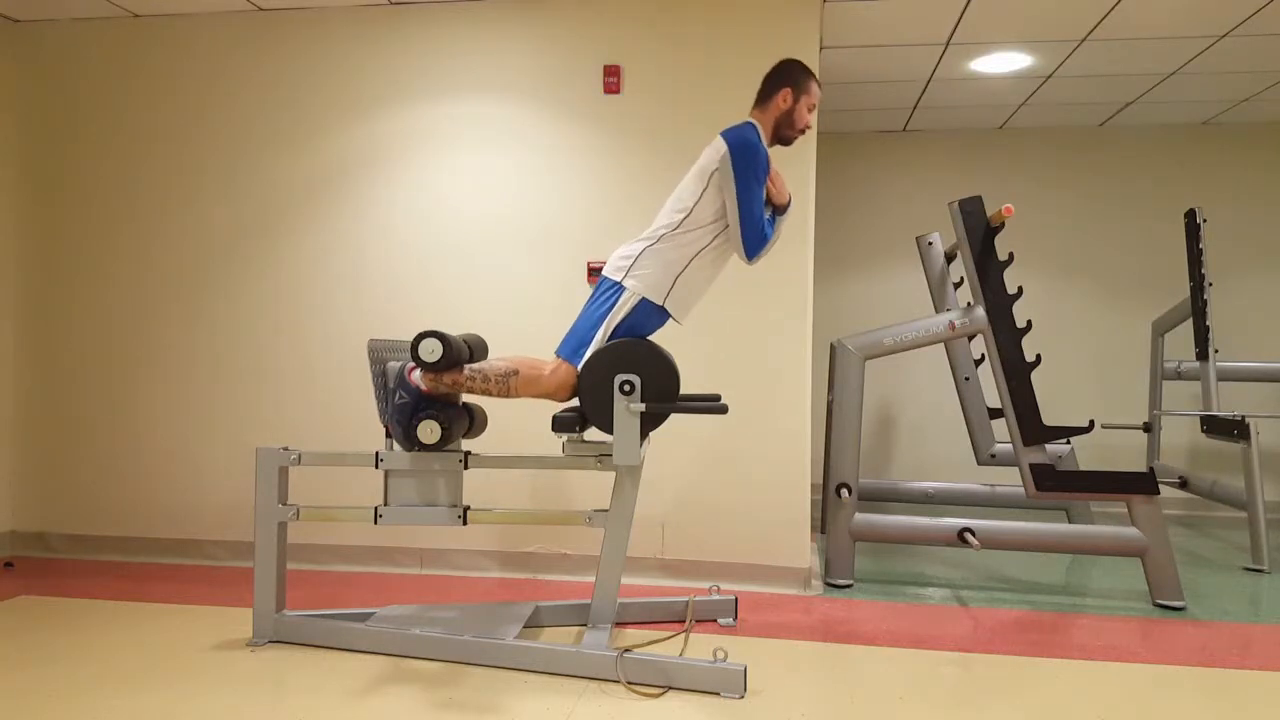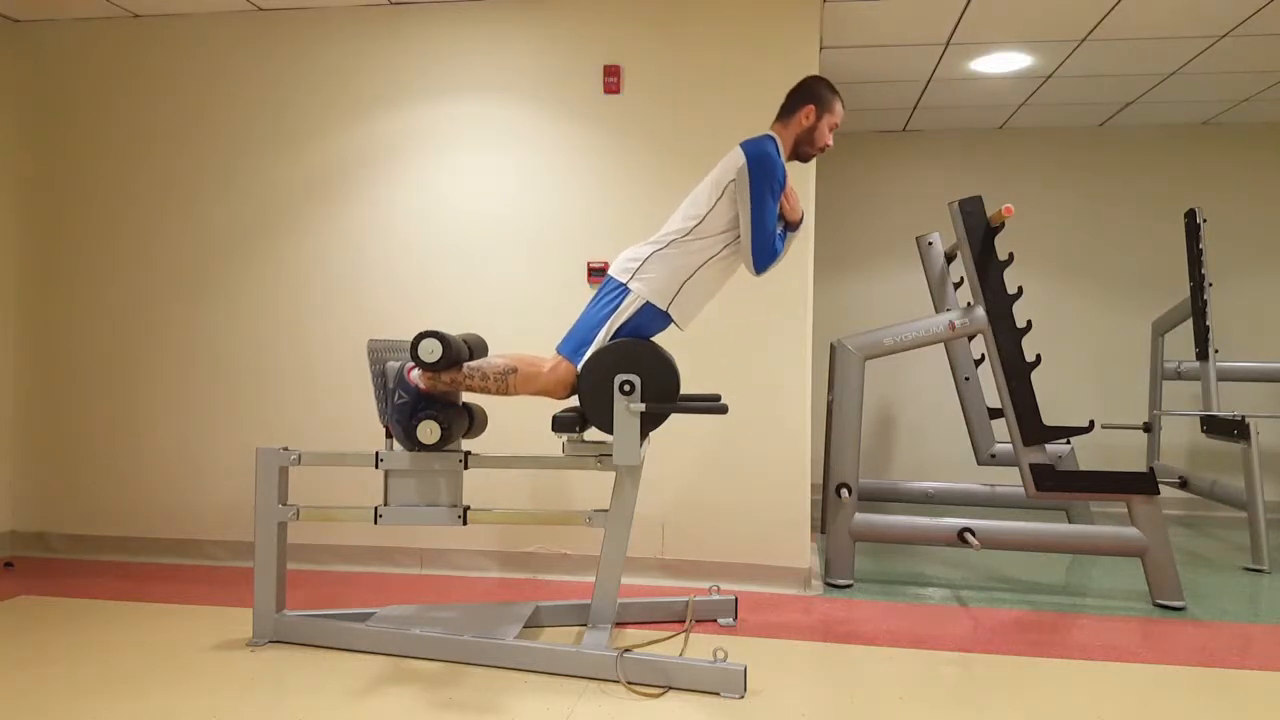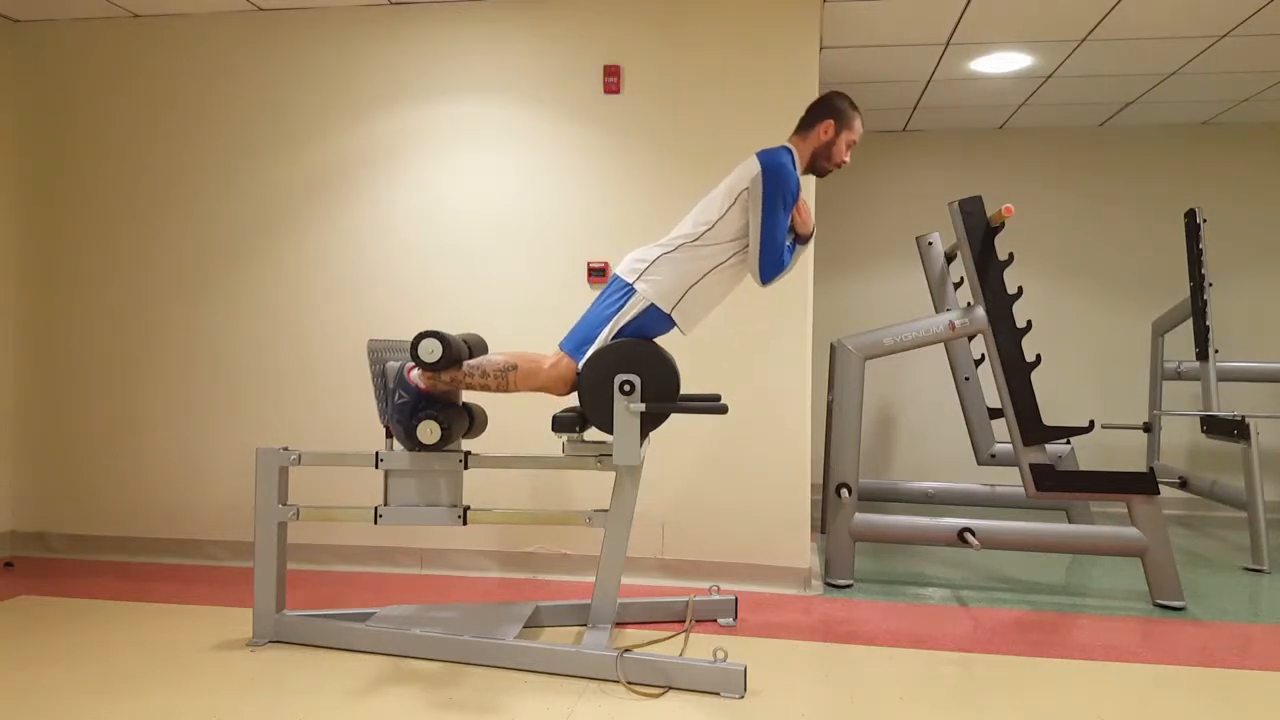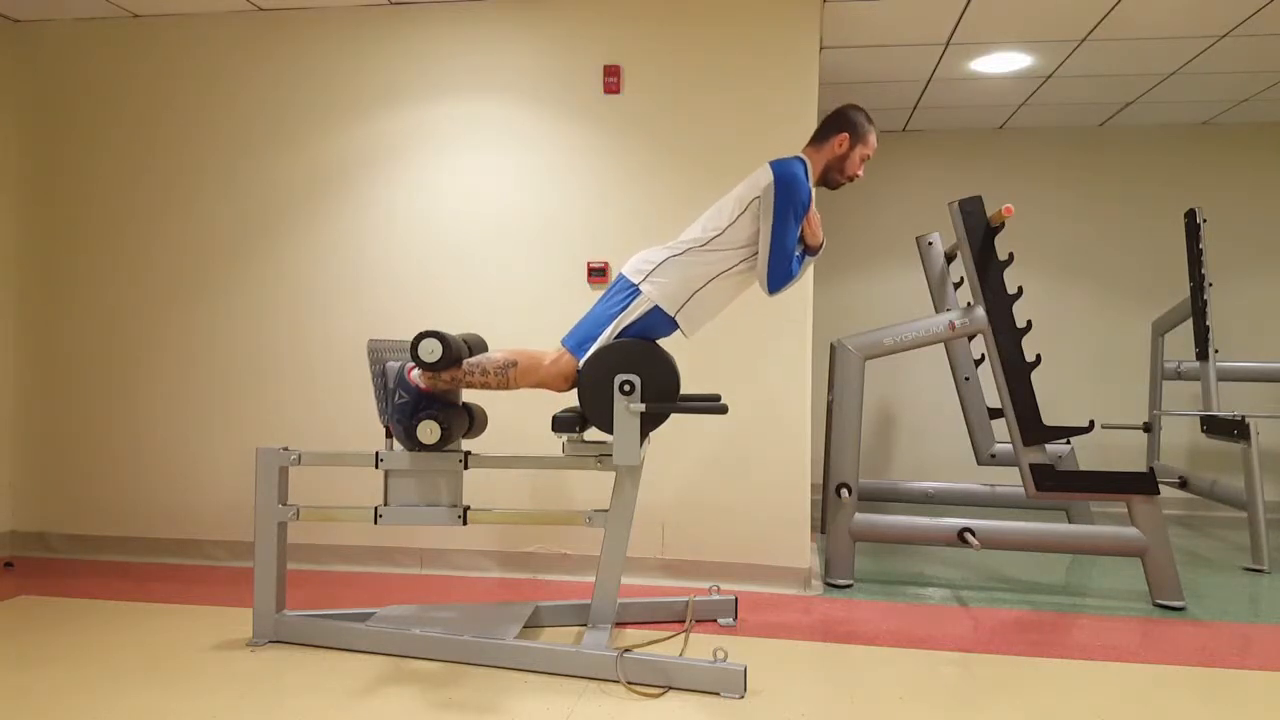
dt=0.3s
person 1, frame 1
left shoulder: (744, 147)
right shoulder: (747, 145)
left elbow: (751, 243)
right elbow: (750, 246)
left wrist: (778, 205)
right wrist: (776, 209)
left hip: (643, 286)
right hip: (641, 284)
left knee: (565, 379)
right knee: (560, 379)
left ankle: (440, 375)
right ankle: (422, 379)
person 1, frame 2
left shoulder: (760, 159)
right shoulder: (764, 158)
left elbow: (759, 251)
right elbow: (760, 258)
left wrist: (791, 223)
right wrist: (788, 222)
left hip: (648, 288)
right hip: (647, 287)
left knee: (560, 376)
right knee: (558, 376)
left ankle: (434, 374)
right ankle: (421, 379)
person 1, frame 3
left shoulder: (774, 171)
right shoulder: (779, 170)
left elbow: (768, 262)
right elbow: (767, 268)
left wrist: (801, 235)
right wrist: (802, 235)
left hip: (651, 289)
right hip: (651, 290)
left knee: (560, 374)
right knee: (557, 373)
left ankle: (436, 372)
right ankle: (419, 378)
person 1, frame 4
left shoulder: (787, 179)
right shoulder: (792, 179)
left elbow: (775, 270)
right elbow: (775, 278)
left wrist: (809, 246)
right wrist: (810, 247)
left hip: (656, 290)
right hip: (655, 291)
left knee: (560, 369)
right knee: (558, 369)
left ankle: (438, 369)
right ankle: (420, 378)
